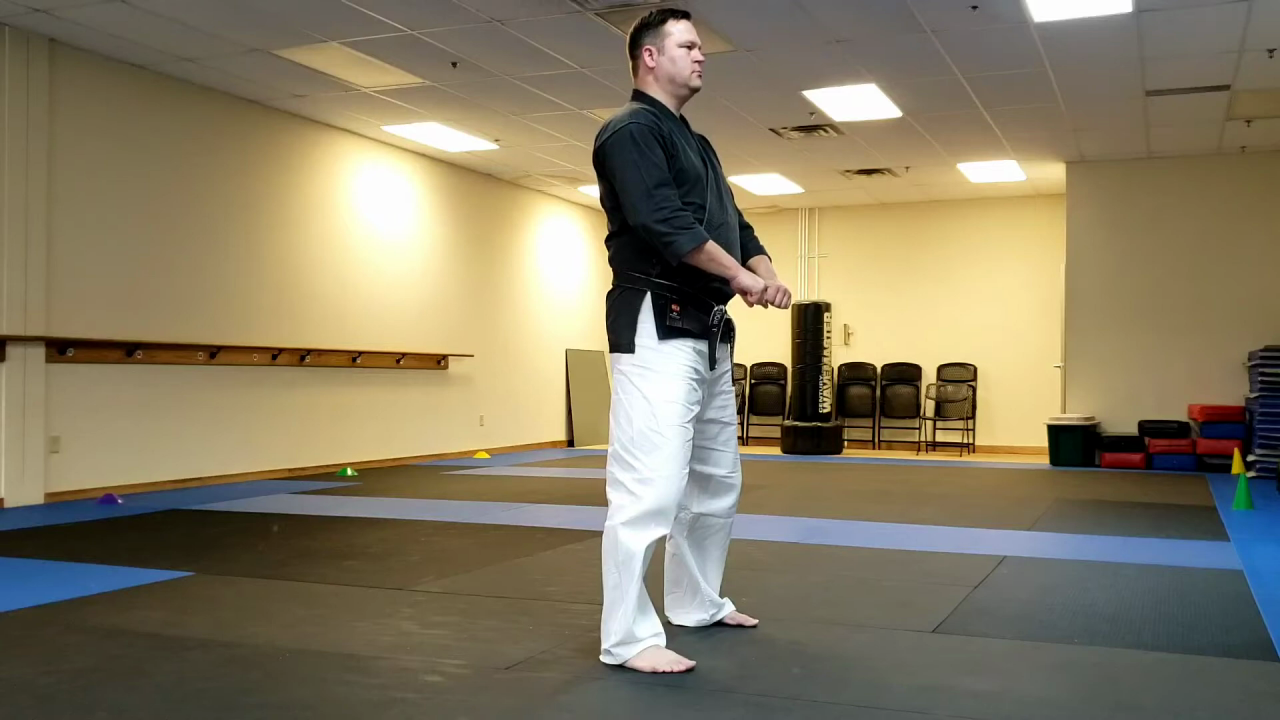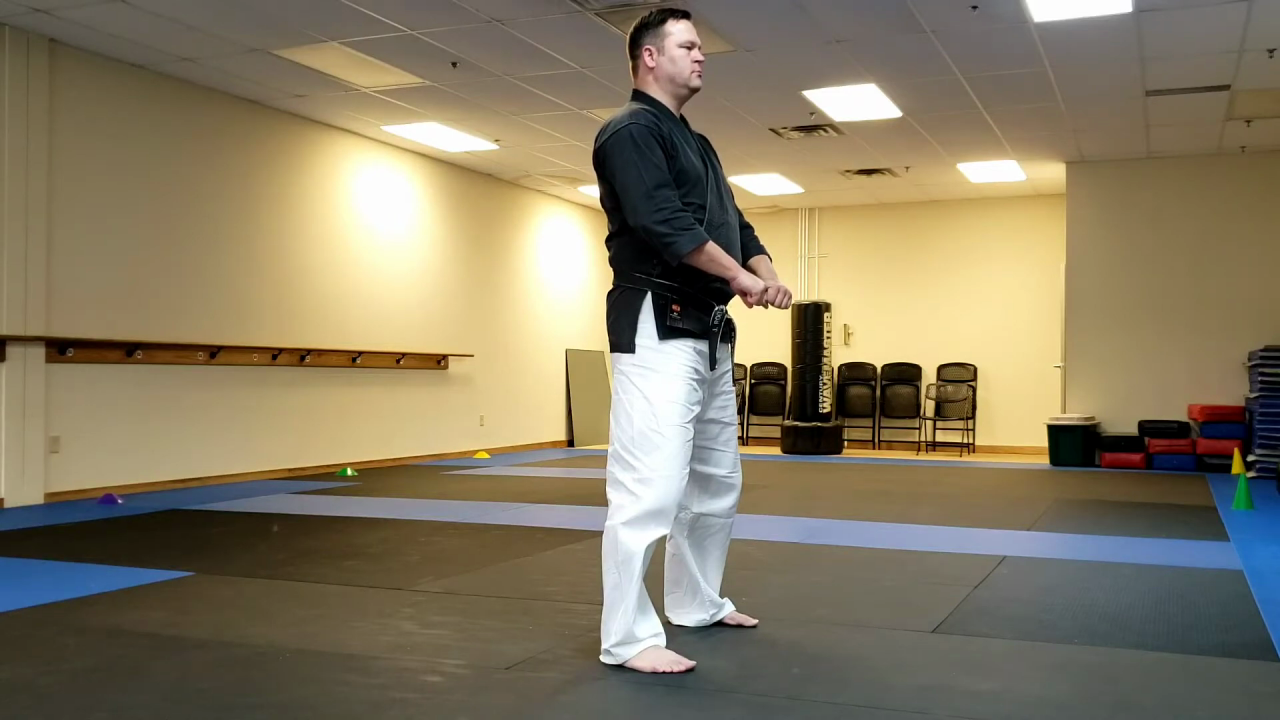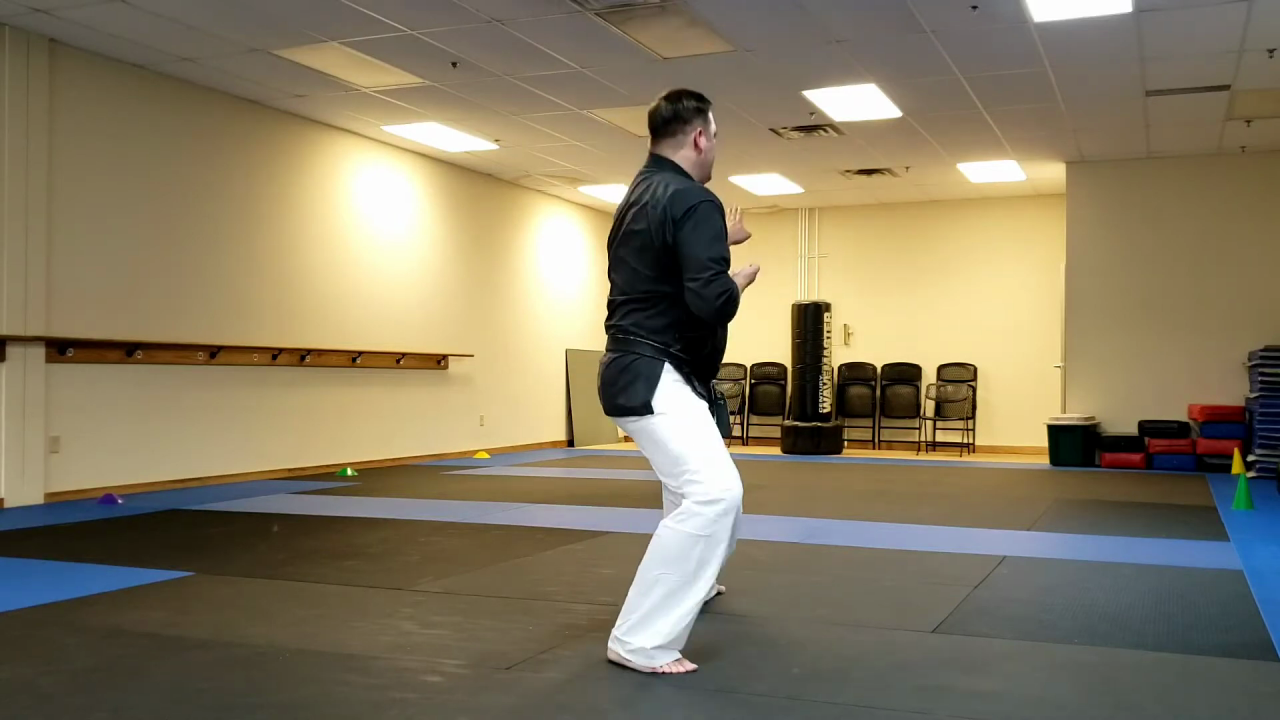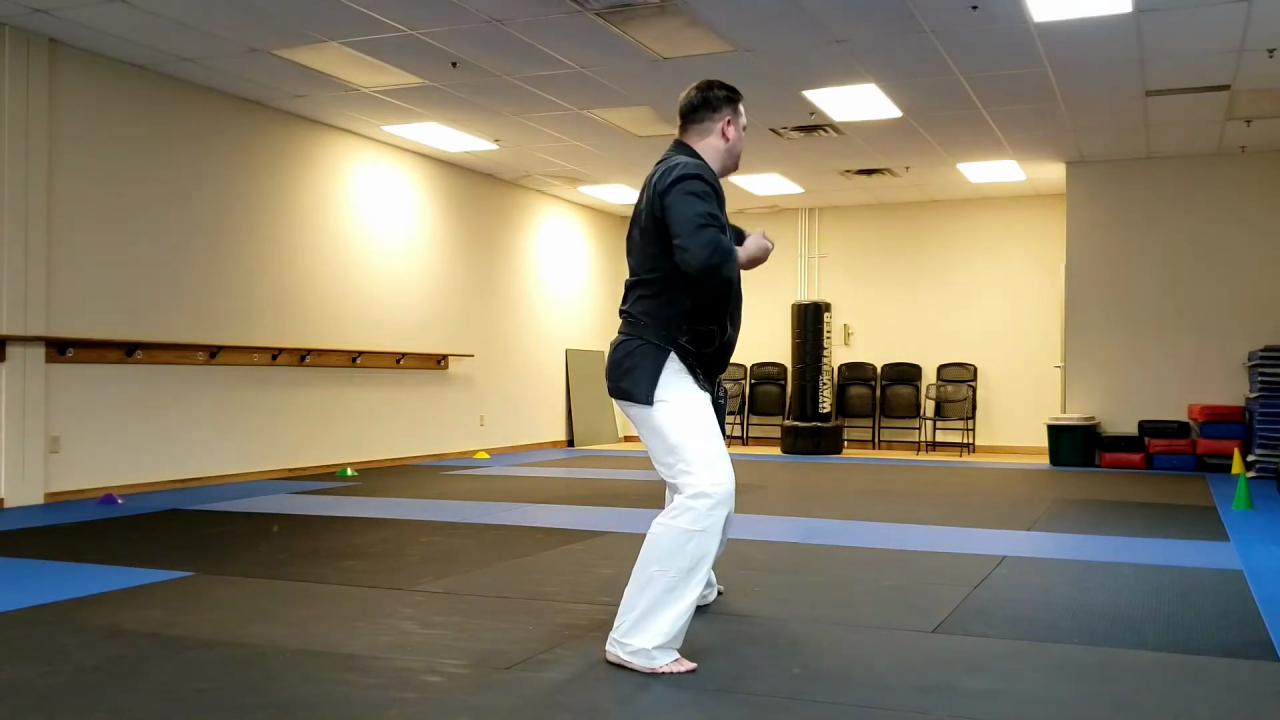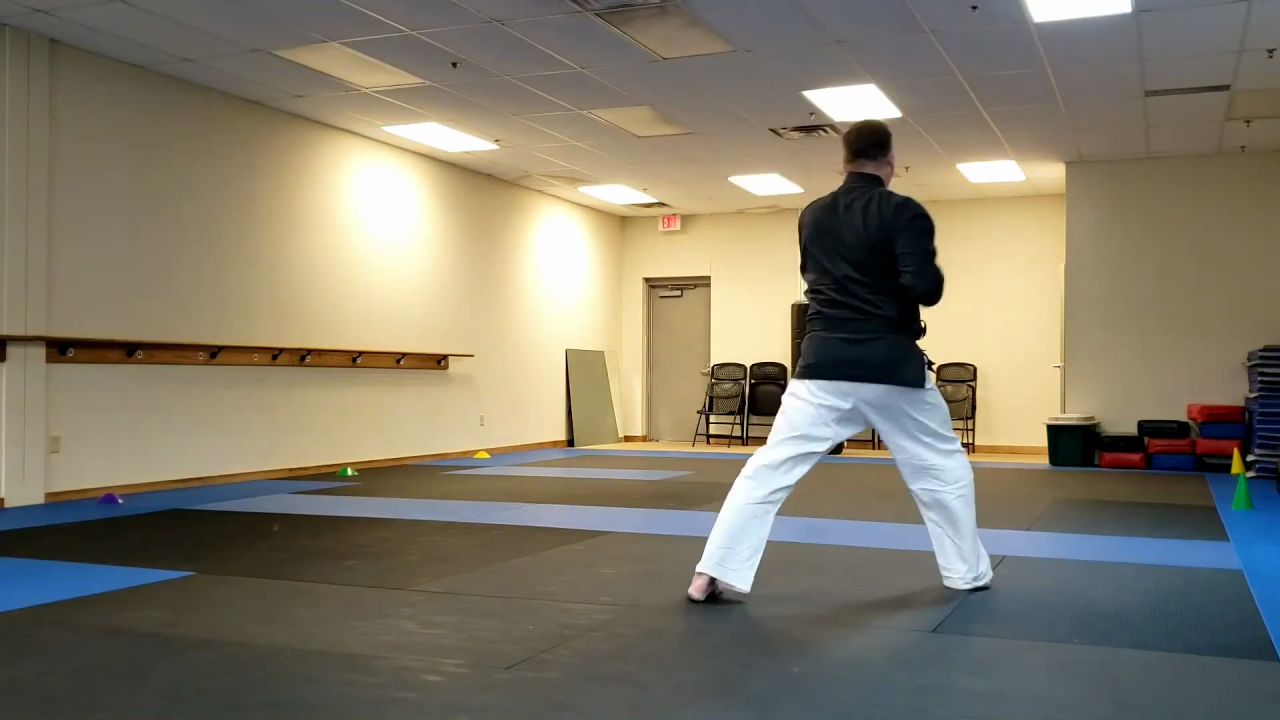
dt=1s
person 1, frame 1
left shoulder: (696, 144)
right shoulder: (631, 131)
left elbow: (733, 223)
right elbow: (664, 223)
left wrist: (768, 274)
right wrist: (740, 275)
left hip: (708, 330)
right hip: (658, 327)
left knee: (716, 481)
right knee: (650, 487)
left ankle: (696, 604)
right ankle: (628, 637)
person 1, frame 2
left shoulder: (695, 144)
right shoulder: (631, 132)
left elbow: (733, 224)
right elbow: (663, 224)
left wrist: (768, 275)
right wrist: (740, 277)
left hip: (708, 329)
right hip: (658, 326)
left knee: (716, 480)
right knee: (651, 485)
left ankle: (695, 603)
right ankle: (627, 637)
person 1, frame 3
left shoulder: (642, 195)
right shoulder: (693, 202)
right elbow: (711, 301)
left wrist: (721, 241)
right wrist: (742, 276)
left hip: (642, 370)
right hip: (655, 376)
left knee: (695, 487)
right knee: (714, 495)
left ankle: (692, 582)
right ankle: (640, 641)
person 1, frame 4
left shoulder: (685, 176)
right shoulder: (687, 178)
right elbow: (698, 257)
left wrist: (743, 243)
right wrist: (742, 256)
left hip: (671, 362)
right hip: (660, 366)
left knee: (702, 483)
right knee: (706, 489)
left ankle: (692, 582)
right ankle: (639, 641)
person 1, frame 5
left shoulder: (816, 215)
right shoulder: (904, 211)
right elbow: (924, 289)
right wrist: (923, 277)
left hip: (824, 361)
right hip: (892, 361)
left knee: (769, 468)
right knee: (943, 466)
left ankle: (713, 571)
right ankle: (968, 571)
